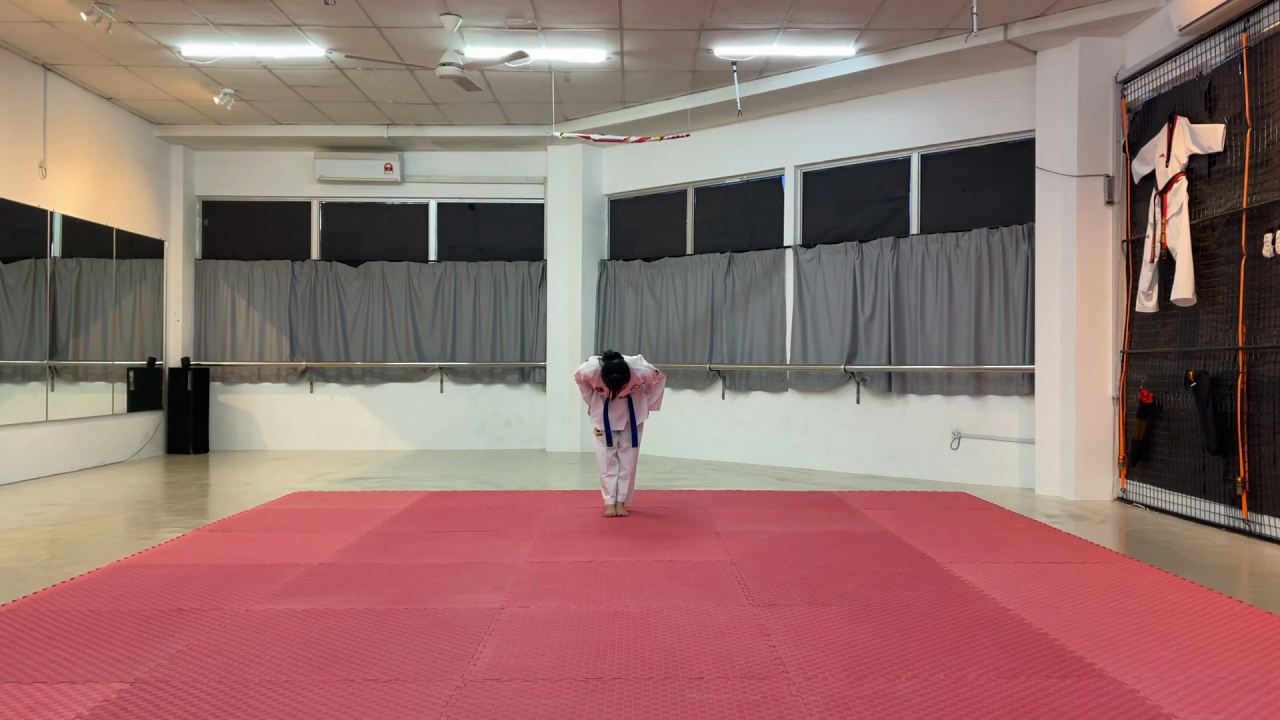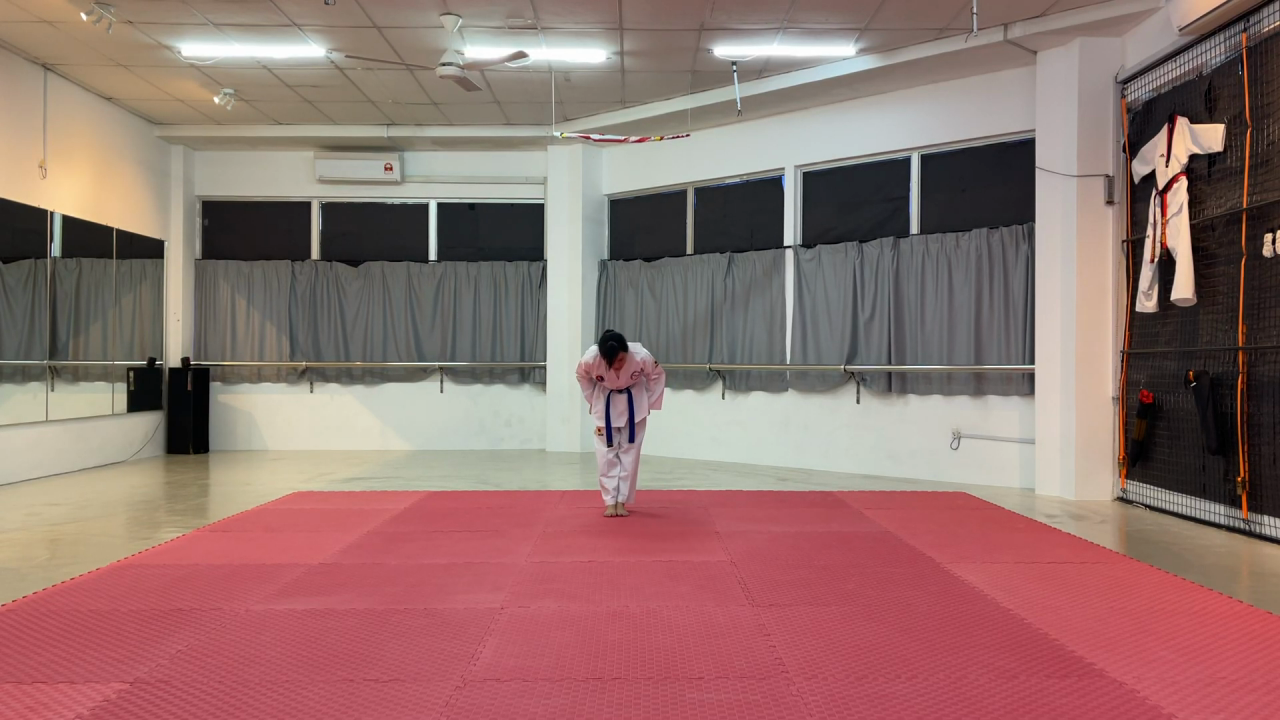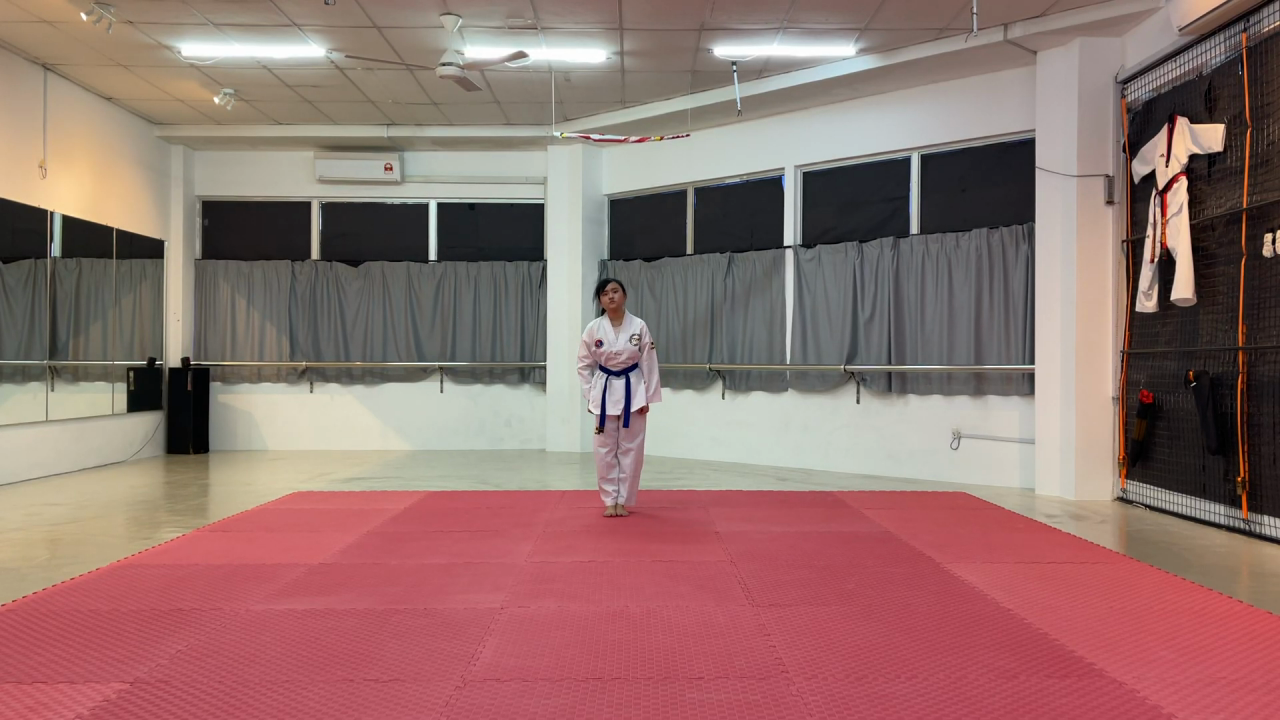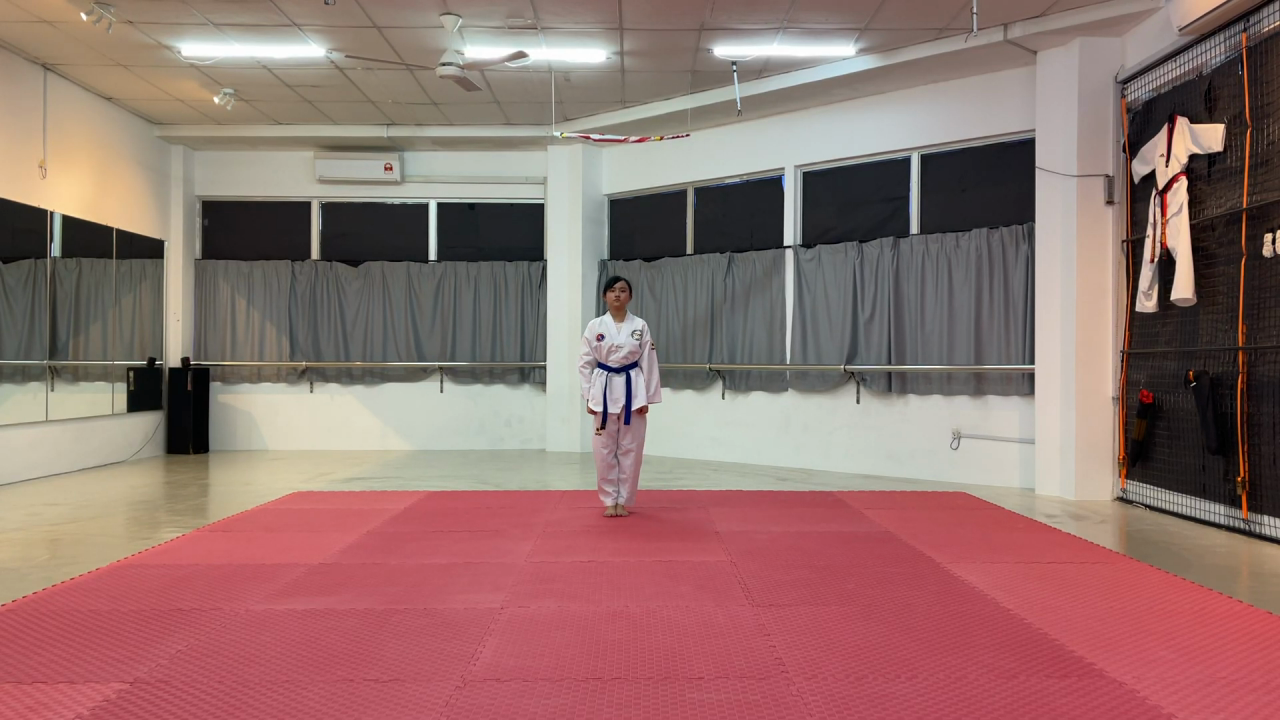
dt=0.5s
person 1, frame 1
left shoulder: (642, 370)
right shoulder: (590, 370)
left elbow: (659, 379)
right elbow: (580, 379)
left wrist: (647, 405)
right wrist: (592, 403)
left hip: (632, 406)
right hip: (604, 408)
left knee: (628, 450)
right knee: (606, 451)
left ankle: (621, 501)
right ankle: (610, 501)
person 1, frame 2
left shoulder: (641, 356)
right shoulder: (591, 358)
left elbow: (657, 376)
right elbow: (582, 376)
left wrist: (648, 404)
right wrist: (594, 402)
left hip: (633, 405)
right hip: (605, 405)
left knee: (629, 451)
right knee: (606, 452)
left ankle: (621, 501)
right ankle: (610, 501)
person 1, frame 3
left shoulder: (639, 326)
right shoulder: (593, 329)
left elbow: (649, 364)
right elbow: (584, 365)
left wrist: (647, 398)
right wrist: (590, 396)
left hip: (632, 392)
right hip: (604, 392)
left knee: (631, 448)
right knee: (605, 448)
left ankle: (623, 501)
right ankle: (610, 501)
person 1, frame 4
left shoulder: (640, 326)
right shoulder: (595, 326)
left elbow: (649, 363)
right elbow: (586, 363)
left wrist: (647, 398)
right wrist: (589, 396)
left hip: (632, 390)
right hip: (604, 390)
left knee: (630, 448)
right knee: (604, 448)
left ankle: (622, 501)
right ankle: (609, 500)
